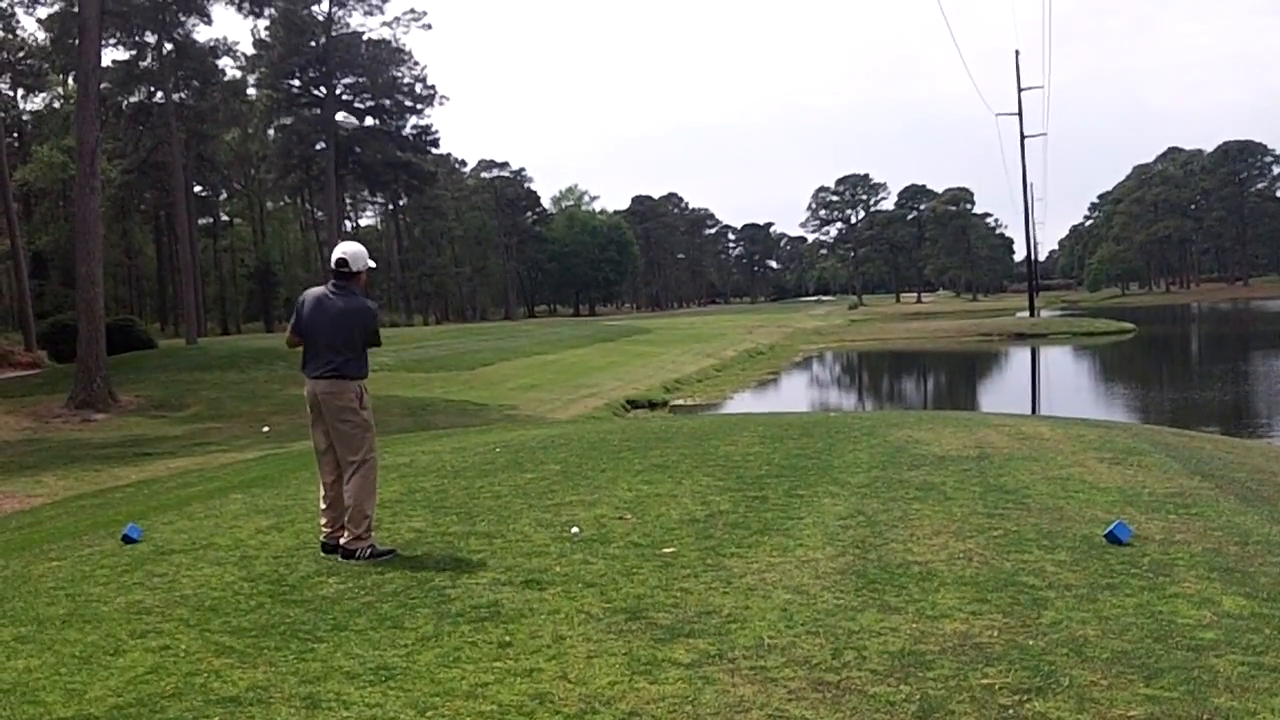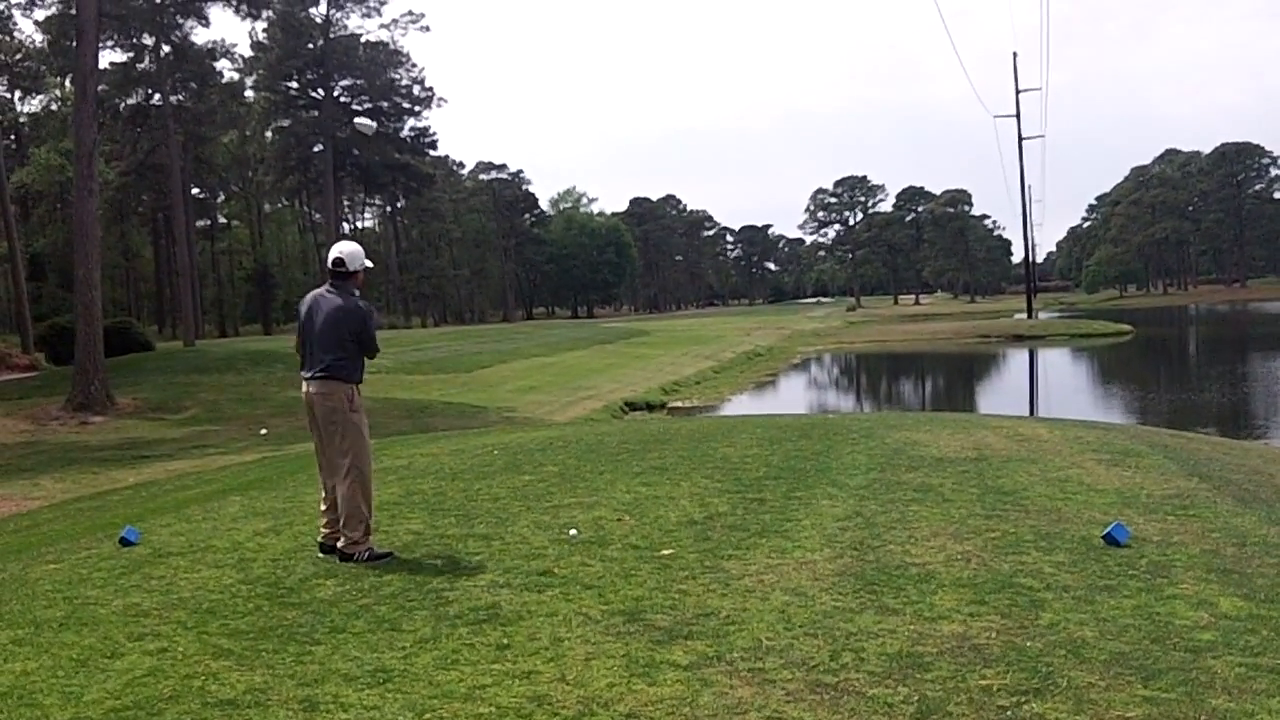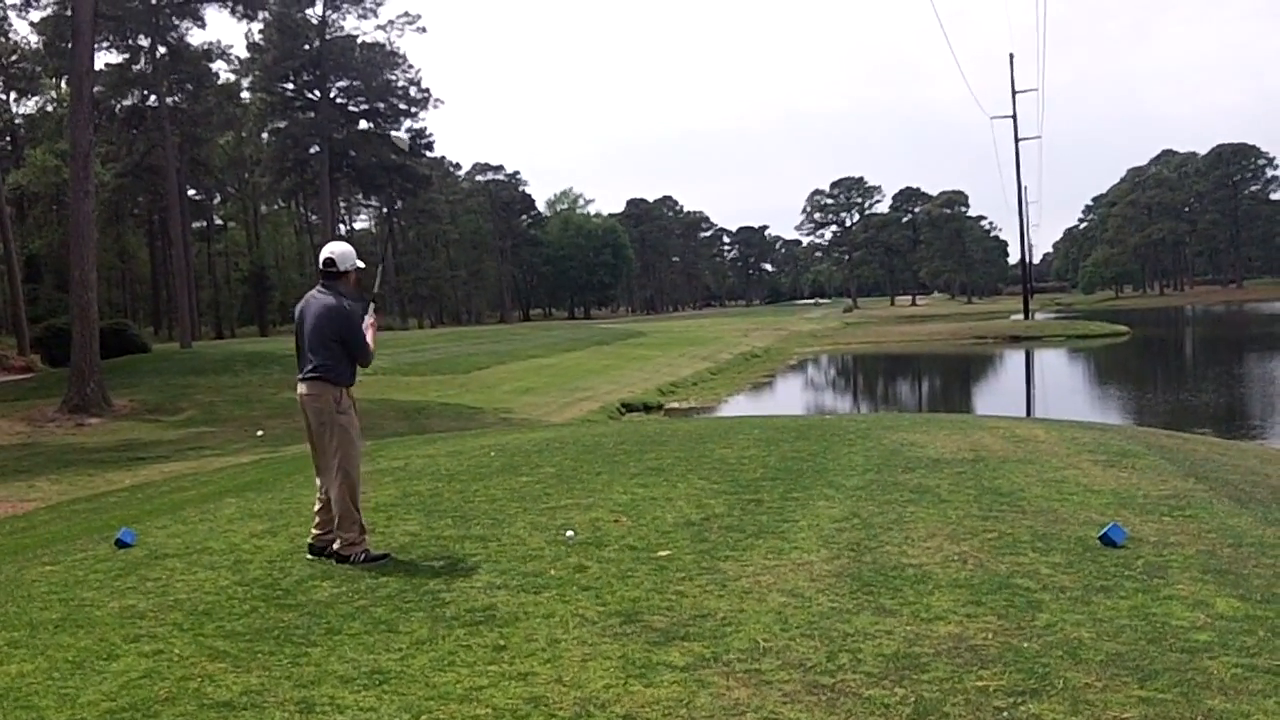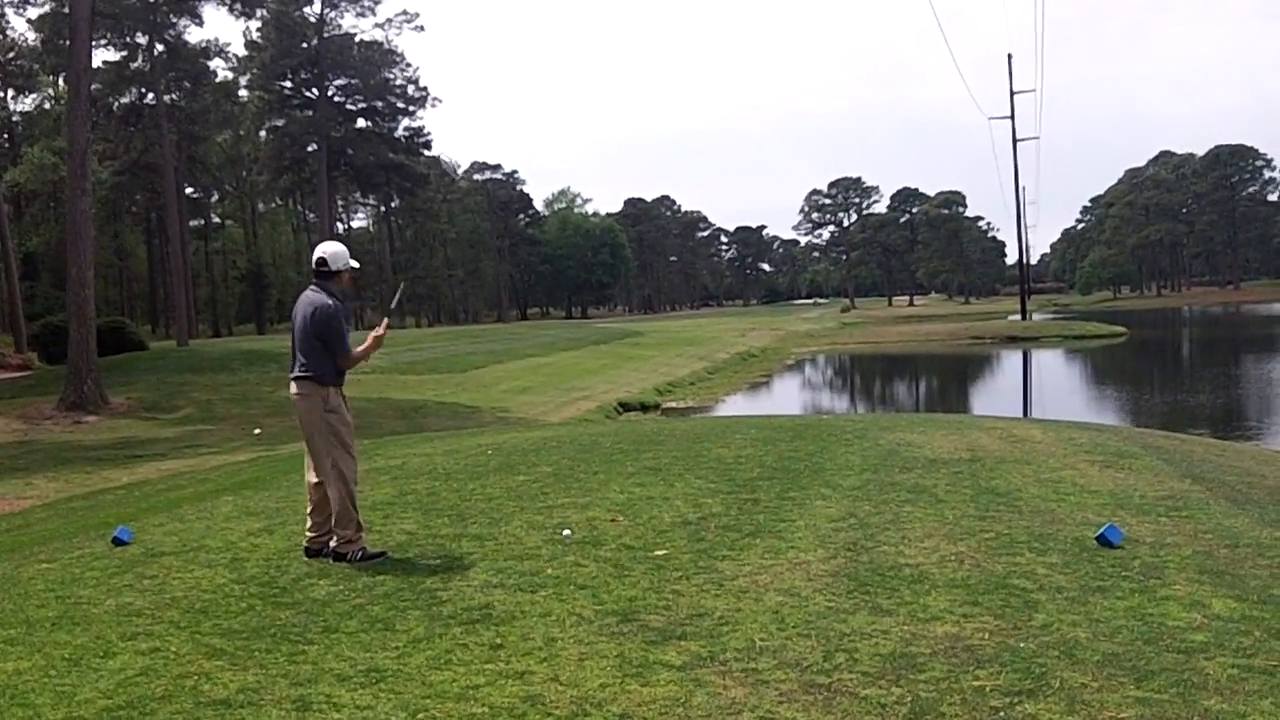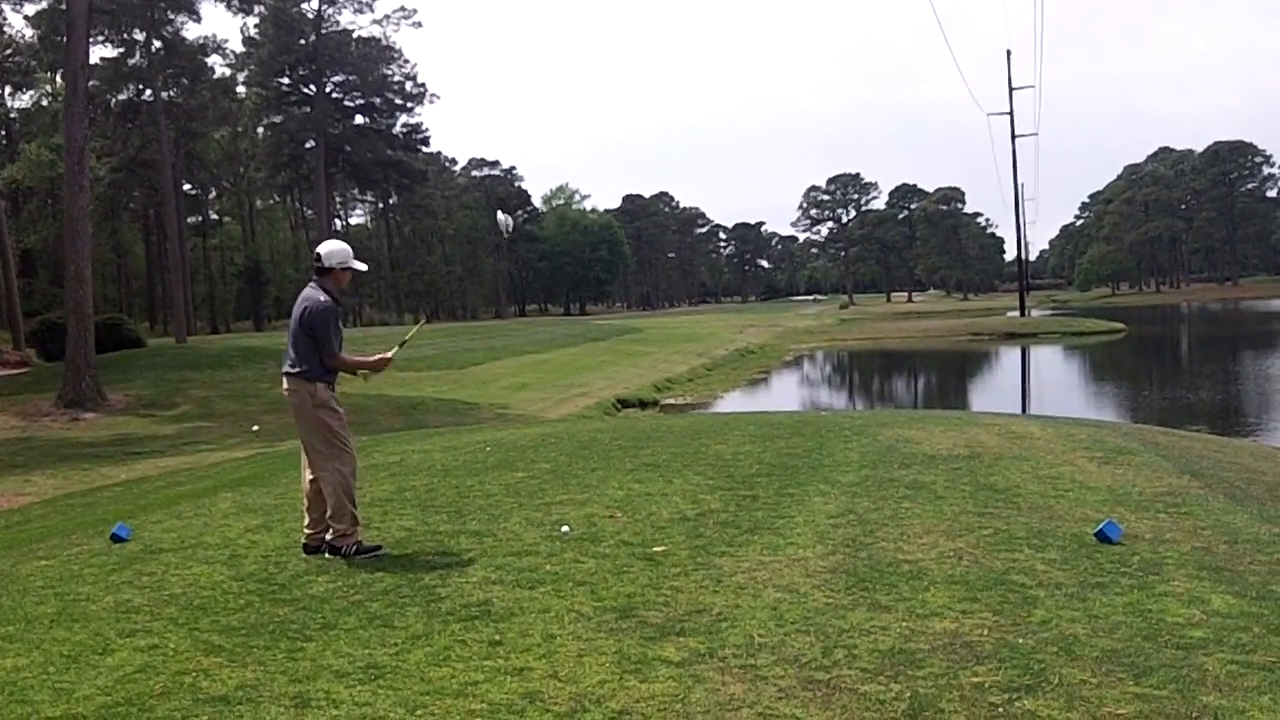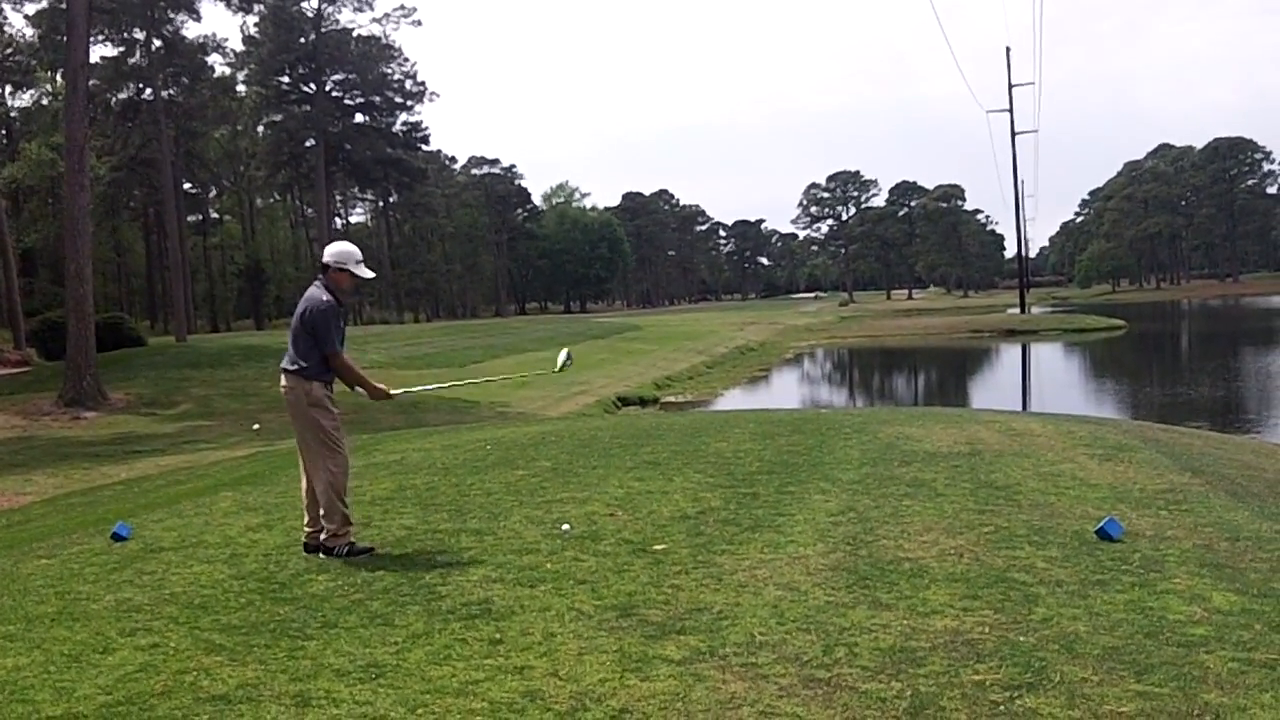
dt=0.2s
person 1, frame 1
left shoulder: (309, 298)
right shoulder: (364, 309)
left elbow: (291, 341)
right elbow: (372, 343)
left hip: (314, 386)
right hip: (345, 390)
left knee: (329, 465)
right knee: (360, 464)
left ankle: (332, 534)
right ankle: (355, 542)
person 1, frame 2
left shoulder: (309, 301)
right shoulder: (357, 309)
left elbow: (299, 347)
right elbow: (371, 352)
left hip: (312, 387)
right hip: (339, 392)
left knee: (331, 467)
right knee: (354, 466)
left ankle: (330, 536)
right ankle: (353, 544)
person 1, frame 3
left shoulder: (307, 302)
right shoulder: (343, 309)
right elbow: (364, 359)
right wrist: (370, 333)
left hip: (309, 388)
right hip: (330, 393)
left knee: (327, 468)
right knee: (344, 469)
left ankle: (322, 538)
right ankle: (349, 546)
person 1, frame 4
left shoulder: (307, 299)
right shoulder: (329, 308)
right elbow: (344, 361)
left wrist: (363, 348)
right wrist: (372, 343)
left hip: (307, 389)
right hip: (321, 393)
left knee: (320, 468)
right knee: (340, 467)
left ankle: (318, 540)
right ankle: (346, 544)
person 1, frame 5
left shoulder: (312, 296)
right shoulder: (322, 305)
right elbow: (332, 359)
left wrist: (359, 365)
right wrist: (371, 363)
left hip: (305, 387)
right hip: (311, 390)
left knee: (317, 464)
right knee: (339, 461)
left ankle: (316, 536)
right ankle: (343, 538)
person 1, frame 6
left shoulder: (319, 296)
right shoulder: (324, 305)
right elbow: (335, 359)
left wrist: (357, 384)
right wrist: (370, 387)
left hip: (305, 384)
right hip: (308, 388)
left knee: (316, 463)
right knee: (331, 461)
left ankle: (316, 535)
right ankle: (335, 538)
